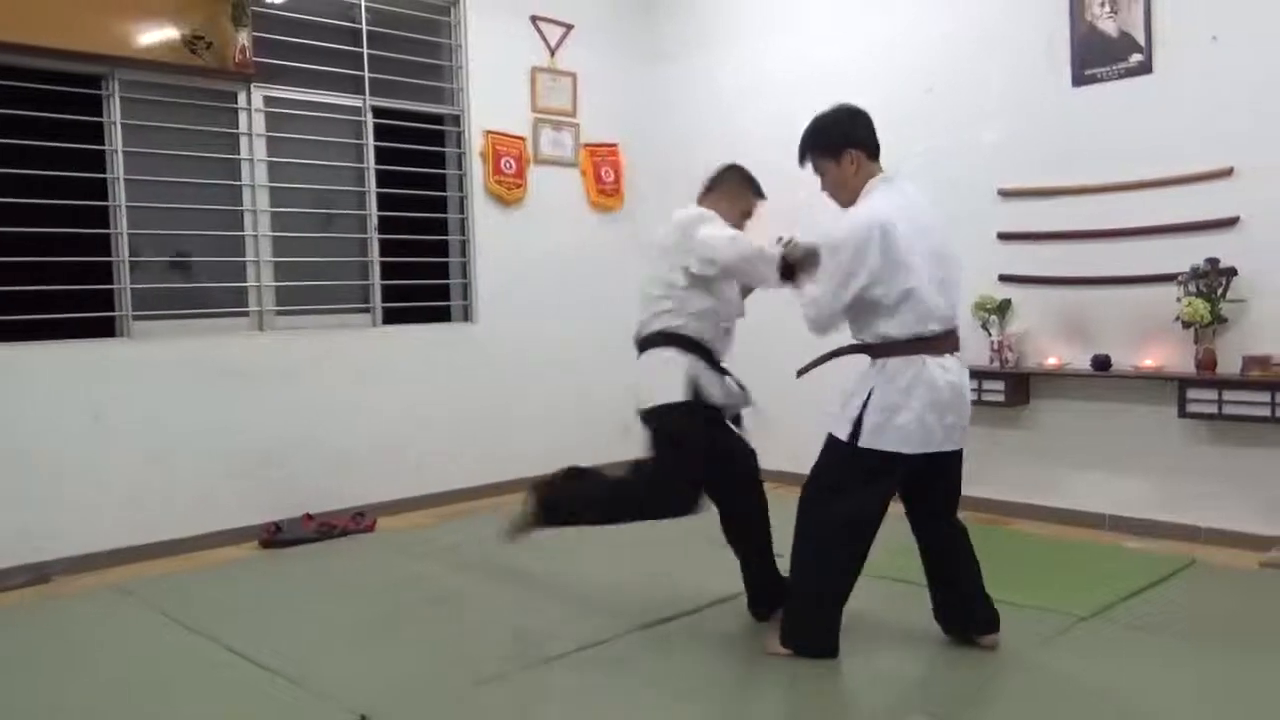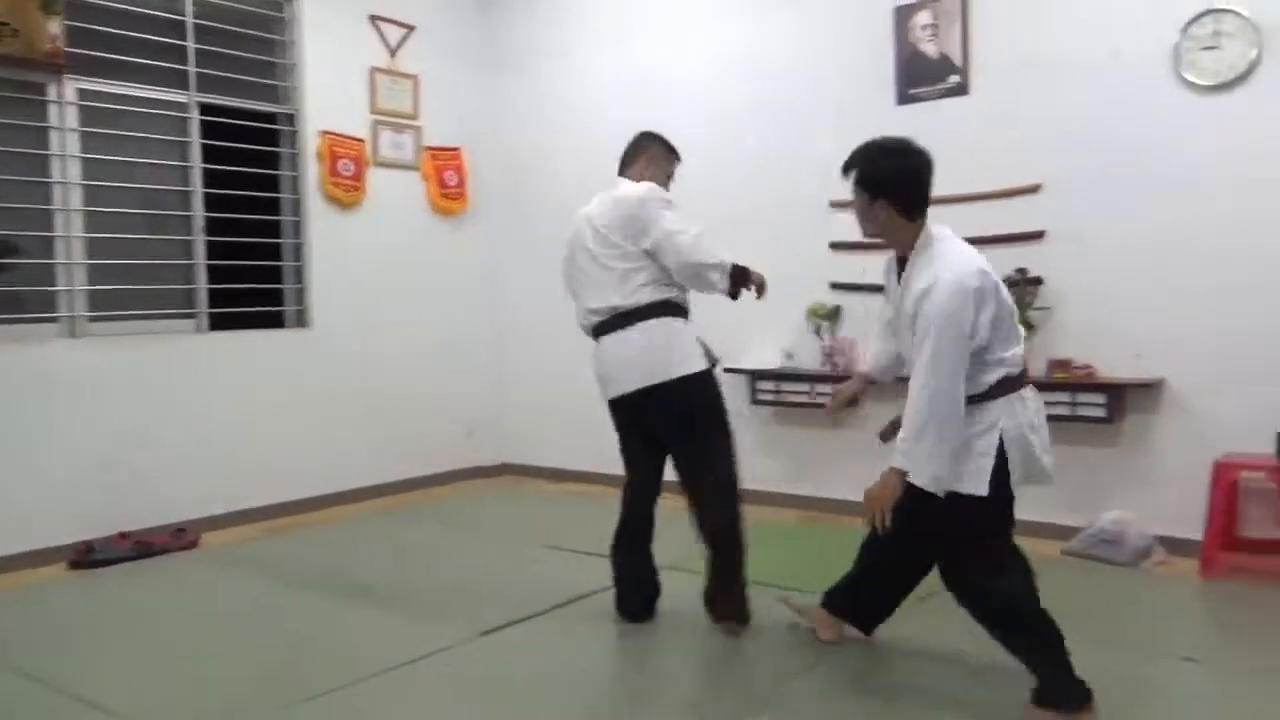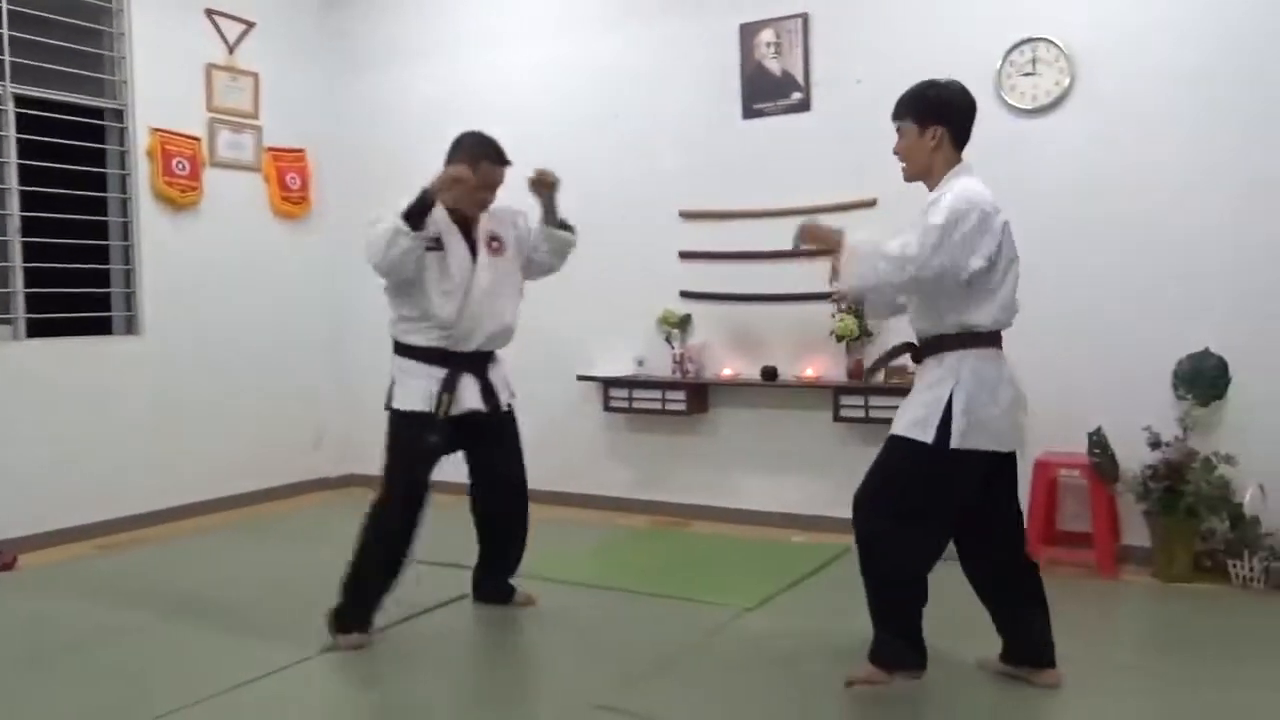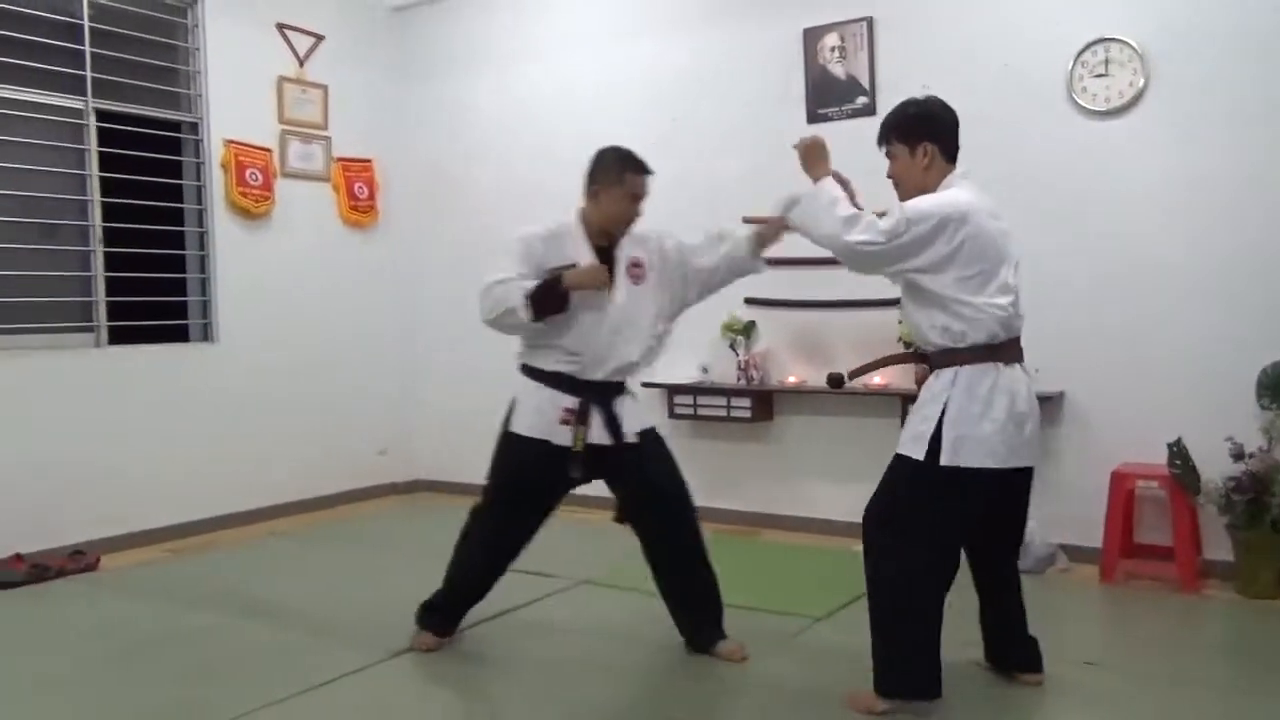
dt=0.7s
person 1, frame 1
left shoulder: (861, 224)
right shoulder: (910, 206)
left elbow: (820, 314)
left wrist: (806, 280)
right wrist: (824, 268)
left hip: (899, 383)
right hip: (944, 376)
left knee: (831, 507)
right knee: (934, 508)
left ankle: (805, 633)
right ankle: (975, 621)
person 1, frame 2
left shoulder: (948, 279)
right shoulder: (907, 255)
left elbow: (936, 389)
right elbow: (902, 330)
left wrist: (900, 474)
right wrist: (866, 376)
left hip: (989, 421)
right hip: (962, 414)
left knee: (973, 558)
right knee: (909, 524)
right ankle: (845, 612)
person 1, frame 3
left shoulder: (963, 202)
right shoulder: (956, 201)
left elbow: (910, 266)
right elbow: (921, 283)
left wrist: (840, 247)
right wrist: (854, 264)
left hip: (961, 385)
right hip: (973, 383)
left knee: (884, 514)
right knee: (989, 531)
left ankle: (898, 653)
right ankle: (1032, 654)
person 1, frame 4
left shoulder: (941, 214)
right shoulder: (968, 209)
left elbow: (862, 242)
right elbow: (888, 245)
left wrist: (823, 179)
right wrist: (823, 207)
left hip: (968, 397)
right hip: (1005, 393)
left knee: (899, 534)
right knee: (991, 538)
right ankle: (1016, 654)
person 2, frame 1
left shoulder: (699, 242)
right shoulder: (696, 225)
left elbow: (718, 307)
right elbow: (739, 255)
left wrist: (764, 269)
right wrist: (790, 263)
left hip: (694, 383)
right hip: (678, 376)
left knee: (740, 481)
right knee: (676, 488)
left ankle: (770, 596)
right ankle: (553, 499)
person 2, frame 2
left shoulder: (585, 219)
right shoulder: (646, 199)
right elbow: (691, 255)
right wrist: (741, 275)
left hip: (618, 356)
right hip: (662, 350)
left knee: (640, 484)
right knee: (710, 473)
left ankle: (634, 598)
right ankle: (727, 601)
person 2, frame 3
left shoulder: (504, 222)
right shoulder: (413, 220)
left elbow: (546, 255)
right elbow: (385, 258)
left wrist: (549, 206)
right wrist: (432, 196)
left hip: (482, 379)
right hip: (420, 379)
left knee: (506, 491)
right knee: (401, 496)
left ankle: (493, 582)
right ankle: (354, 611)
person 2, frame 4
left shoulder: (651, 250)
right shoulder: (543, 245)
left elbow: (712, 264)
right elbow: (497, 307)
left wrist: (770, 233)
right wrist: (562, 283)
left hip: (612, 409)
right hip: (548, 407)
left knee: (669, 512)
right knee: (502, 517)
left ankle: (704, 629)
right ankle: (440, 616)
